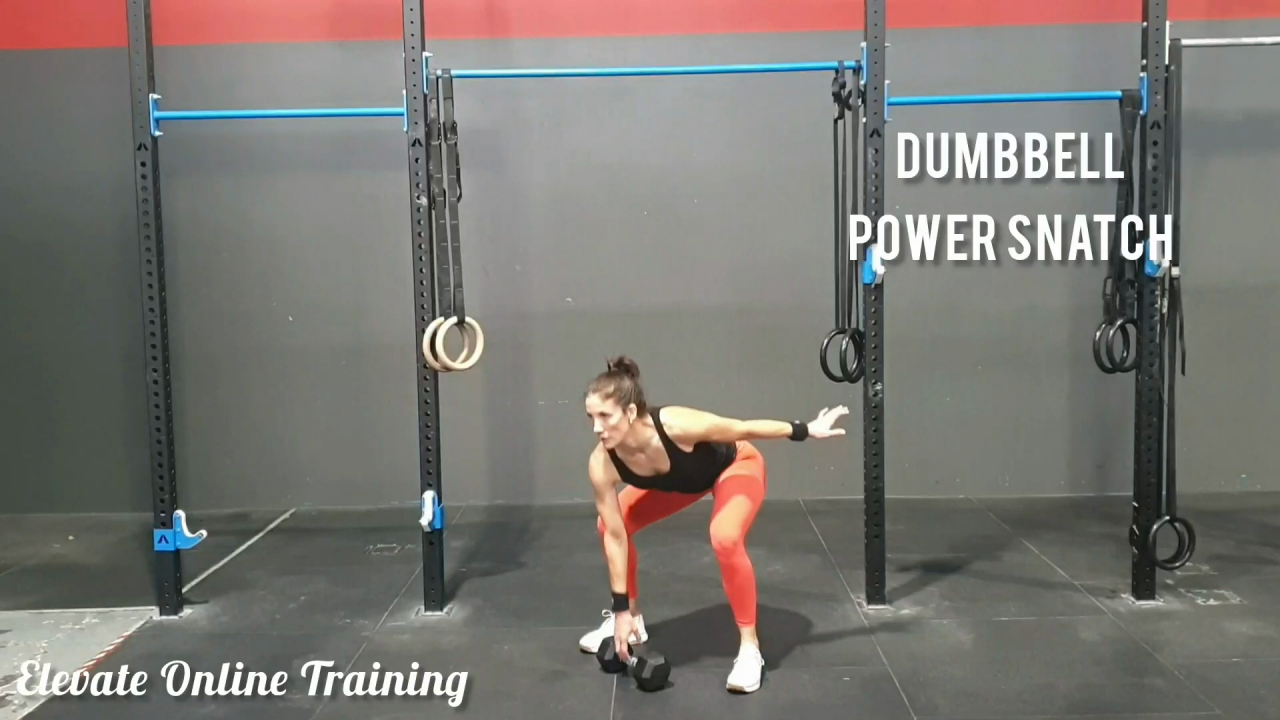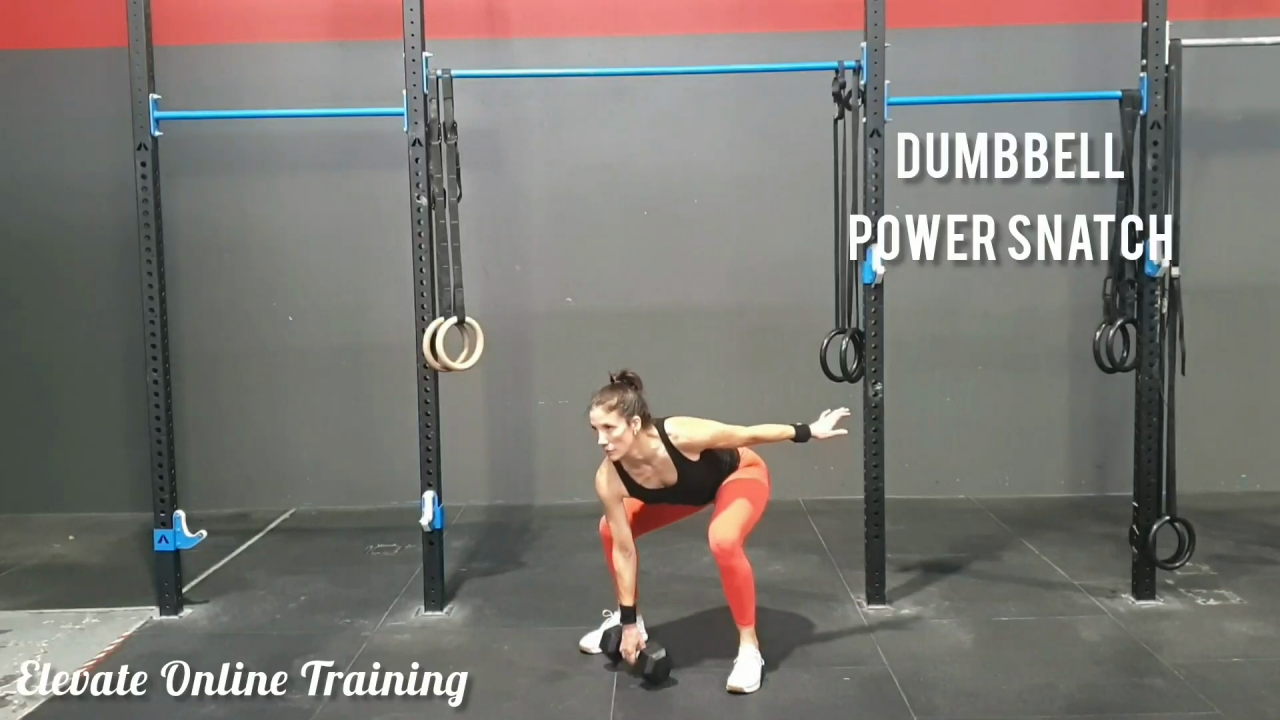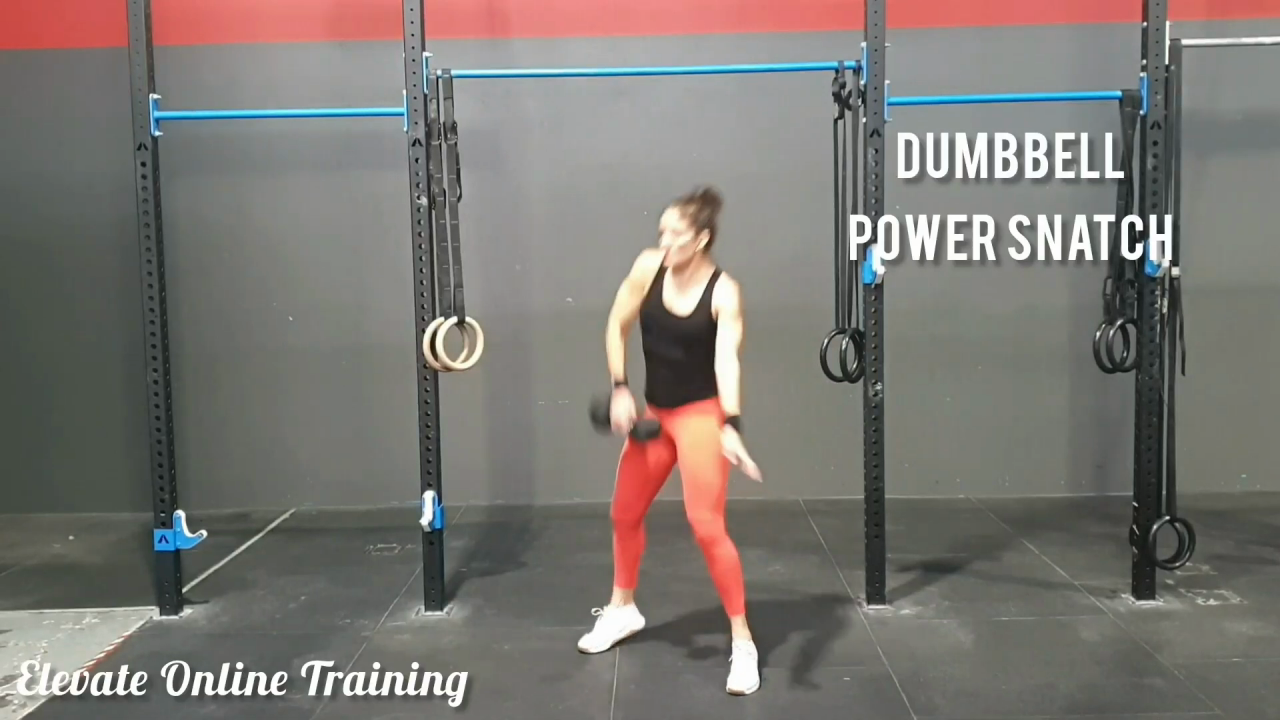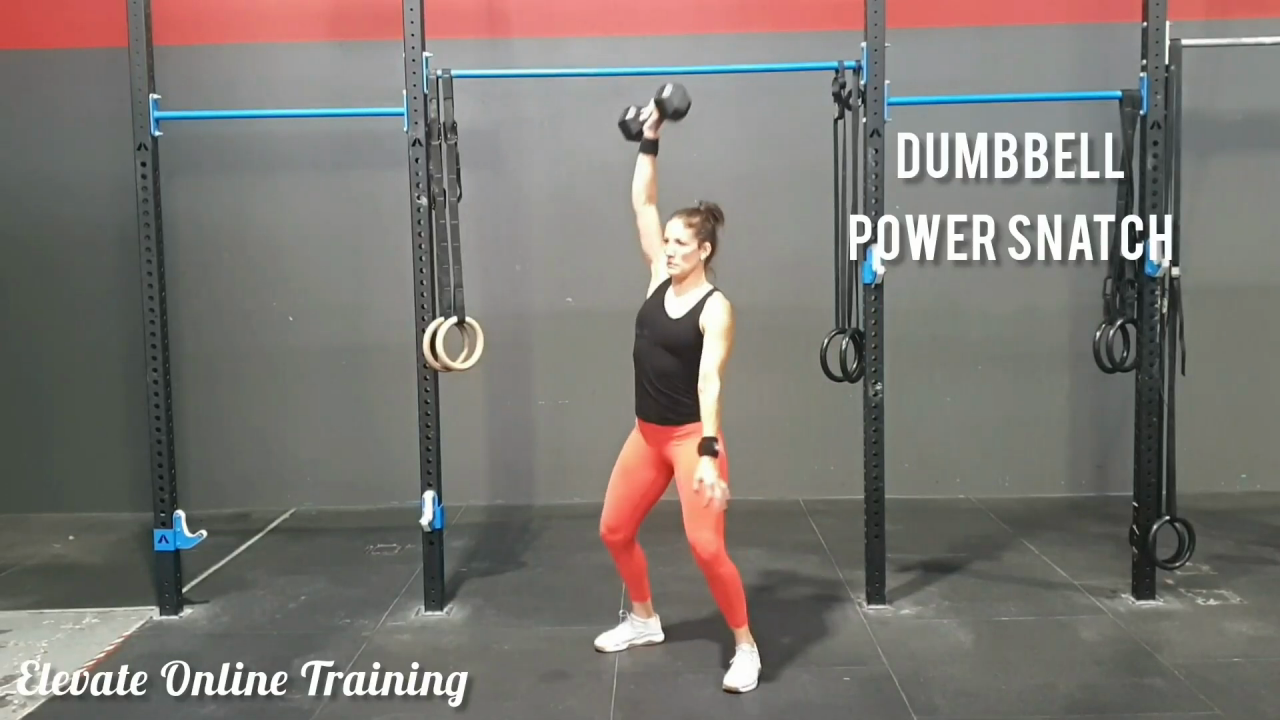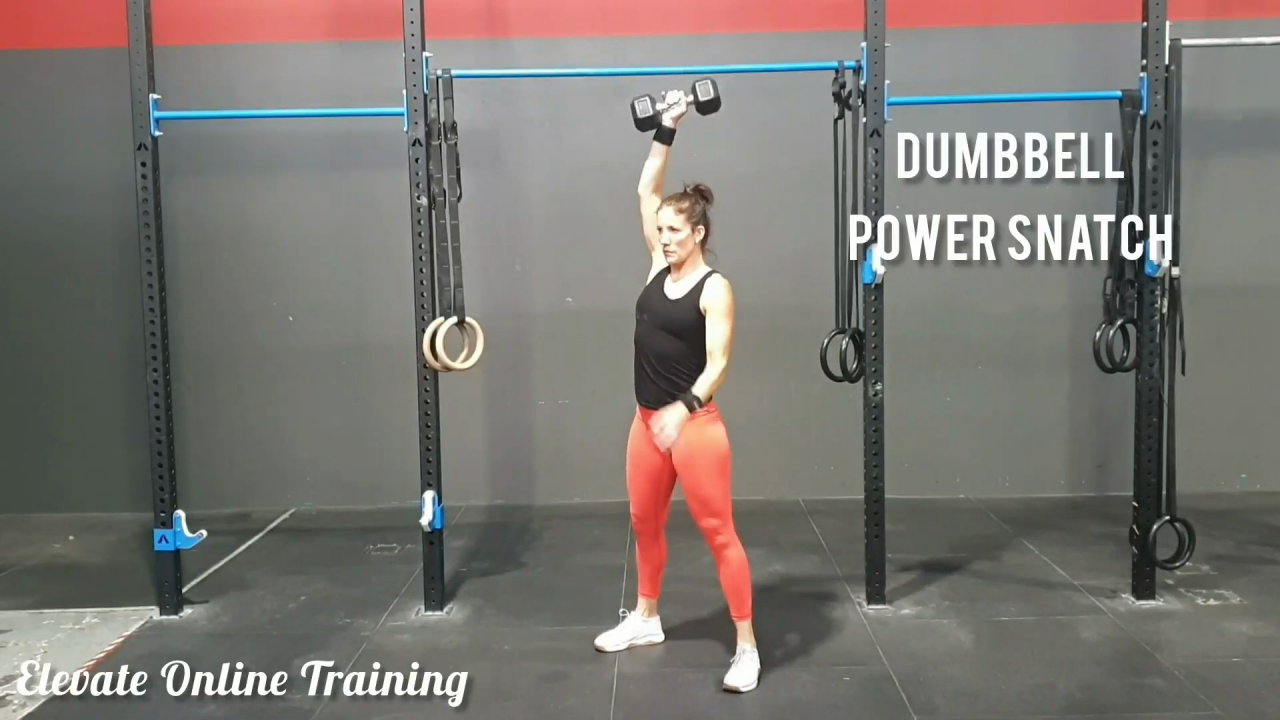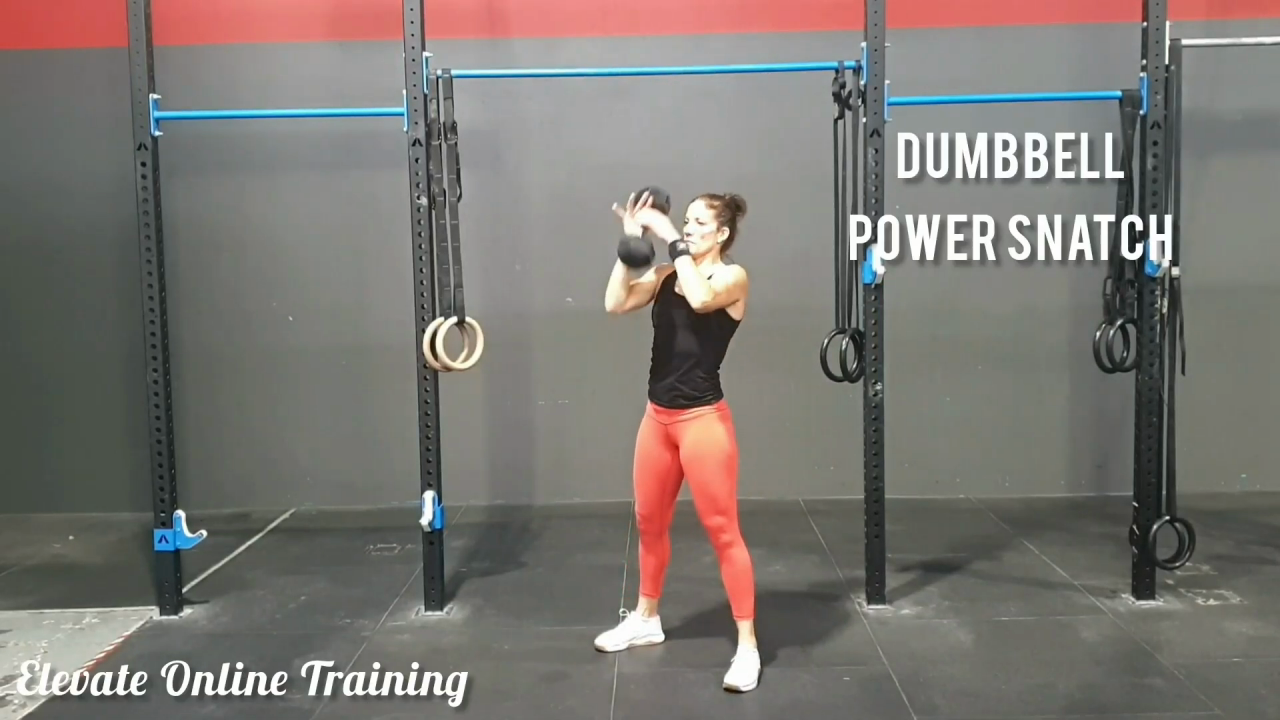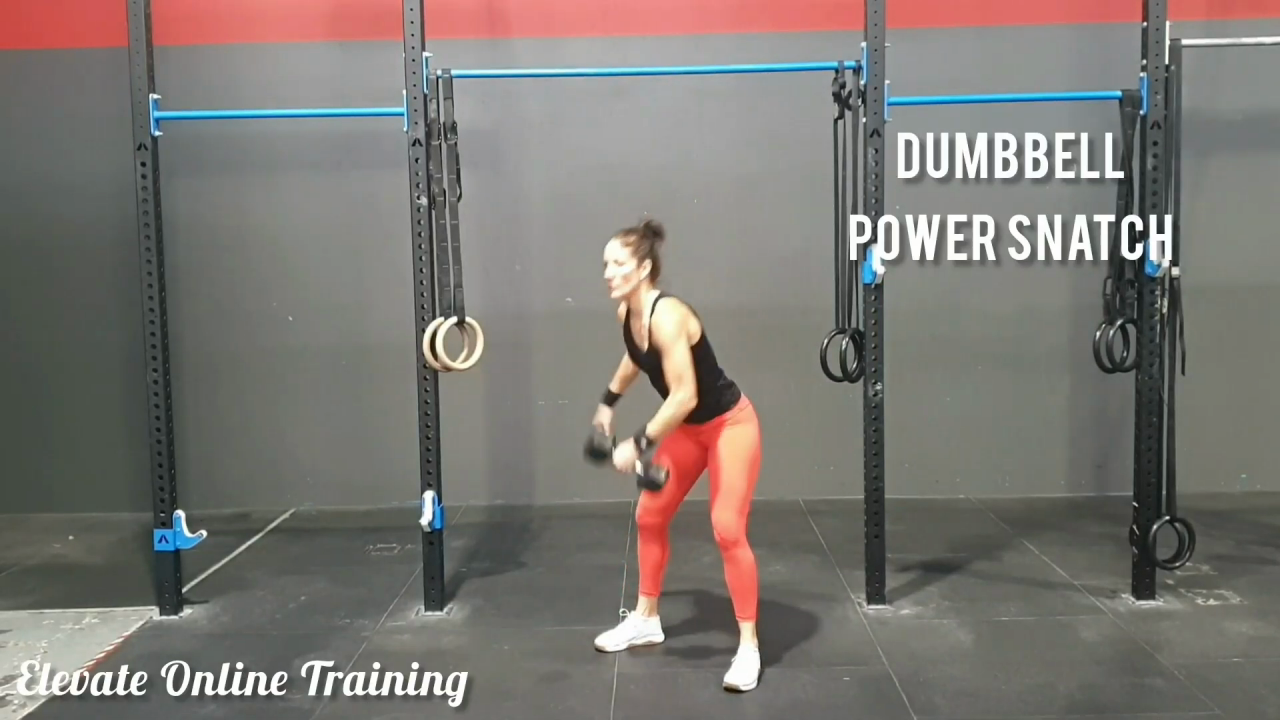
dt=0.5s
person 1, frame 1
left shoulder: (676, 425)
right shoulder: (601, 465)
left elbow: (745, 429)
right elbow: (615, 536)
left wrist: (805, 431)
right wrist: (620, 610)
left hip: (737, 464)
right hip: (685, 479)
left knee: (725, 538)
right knee: (610, 524)
left ankle: (750, 647)
right ankle: (633, 617)
person 1, frame 2
left shoulder: (681, 435)
right shoulder: (608, 478)
left elbow: (748, 435)
right elbow: (623, 548)
left wrist: (807, 431)
right wrist: (628, 621)
left hip: (741, 473)
right hip: (690, 491)
left knee: (723, 541)
right knee: (610, 529)
left ankle: (749, 647)
right ankle: (627, 618)
person 1, frame 3
left shoulder: (722, 291)
right shoulder: (651, 268)
left elbow: (727, 361)
right elbow: (617, 328)
left wrist: (732, 428)
right wrist: (619, 390)
left hip: (701, 417)
right hip: (652, 416)
left knee: (706, 527)
right knee: (625, 515)
left ankle: (742, 643)
right ankle: (623, 611)
person 1, frame 4
left shoulder: (716, 308)
right shoulder: (661, 275)
left elbow: (711, 382)
right elbow: (641, 201)
left wrist: (709, 455)
right wrist: (648, 140)
left hip: (691, 440)
right hip: (646, 436)
left knee: (705, 546)
right knee: (614, 531)
left ankle: (746, 648)
right ankle: (643, 619)
person 1, frame 5
left shoulder: (716, 288)
right shoulder: (660, 267)
left elbow: (717, 364)
right elbow: (645, 192)
left wrist: (683, 408)
right wrist: (665, 131)
left hip: (694, 423)
right hip: (647, 421)
left knee: (718, 533)
right knee: (645, 524)
left ankle: (747, 646)
right ankle: (645, 619)
person 1, frame 6
left shoulder: (732, 277)
right shoulder: (668, 276)
left elbow: (700, 297)
right elbow: (616, 304)
left wrist: (672, 240)
right wrist: (631, 238)
left hip: (704, 422)
right hip: (657, 418)
left knee: (722, 531)
right knee: (649, 522)
left ankle: (748, 647)
right ankle: (646, 619)
person 1, frame 7
left shoulder: (665, 314)
right shoulder: (630, 313)
left elbow: (684, 398)
left wrist: (638, 445)
right wrist: (608, 401)
left hip: (729, 424)
right hip: (690, 429)
left knee: (728, 530)
right knee: (650, 514)
left ankle: (748, 645)
right ankle: (646, 619)
